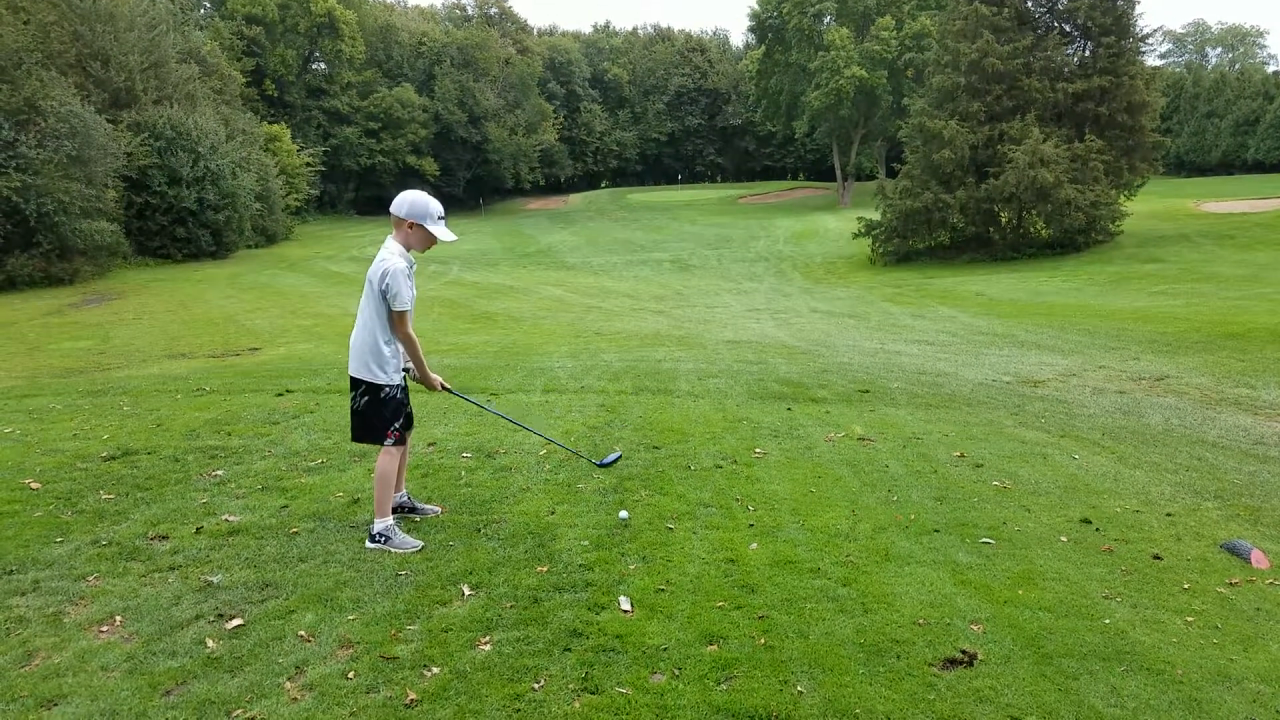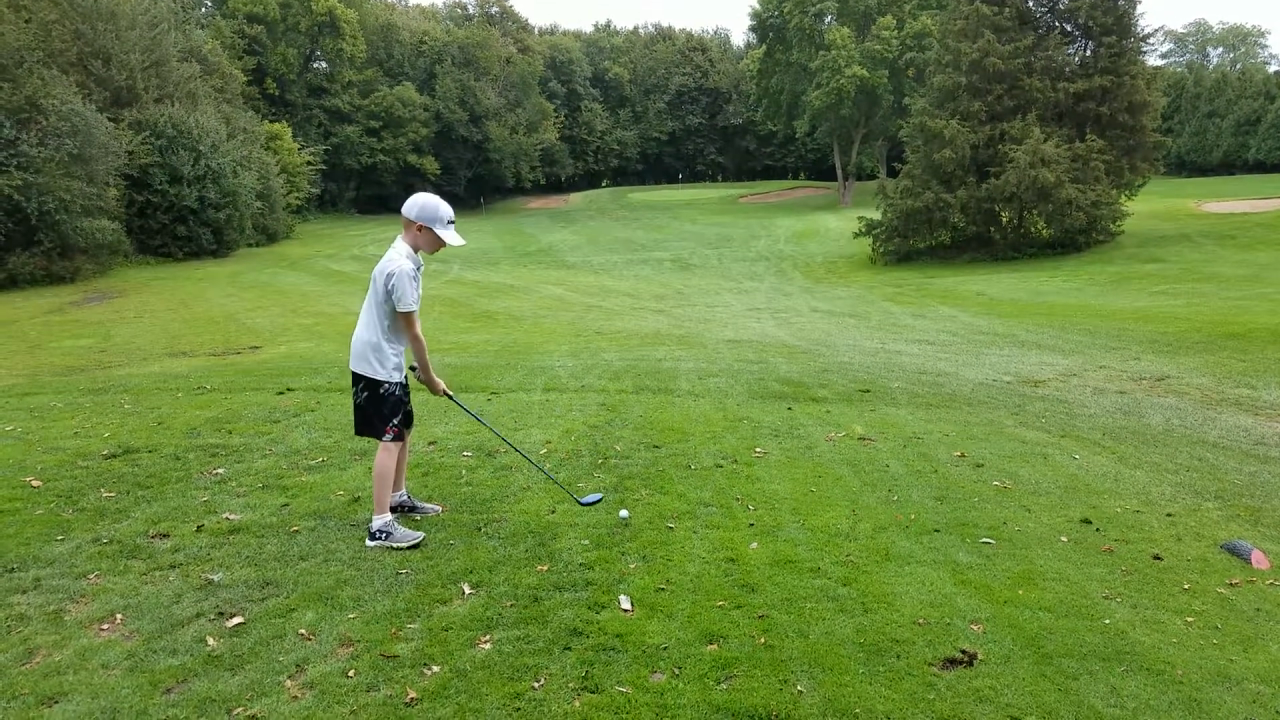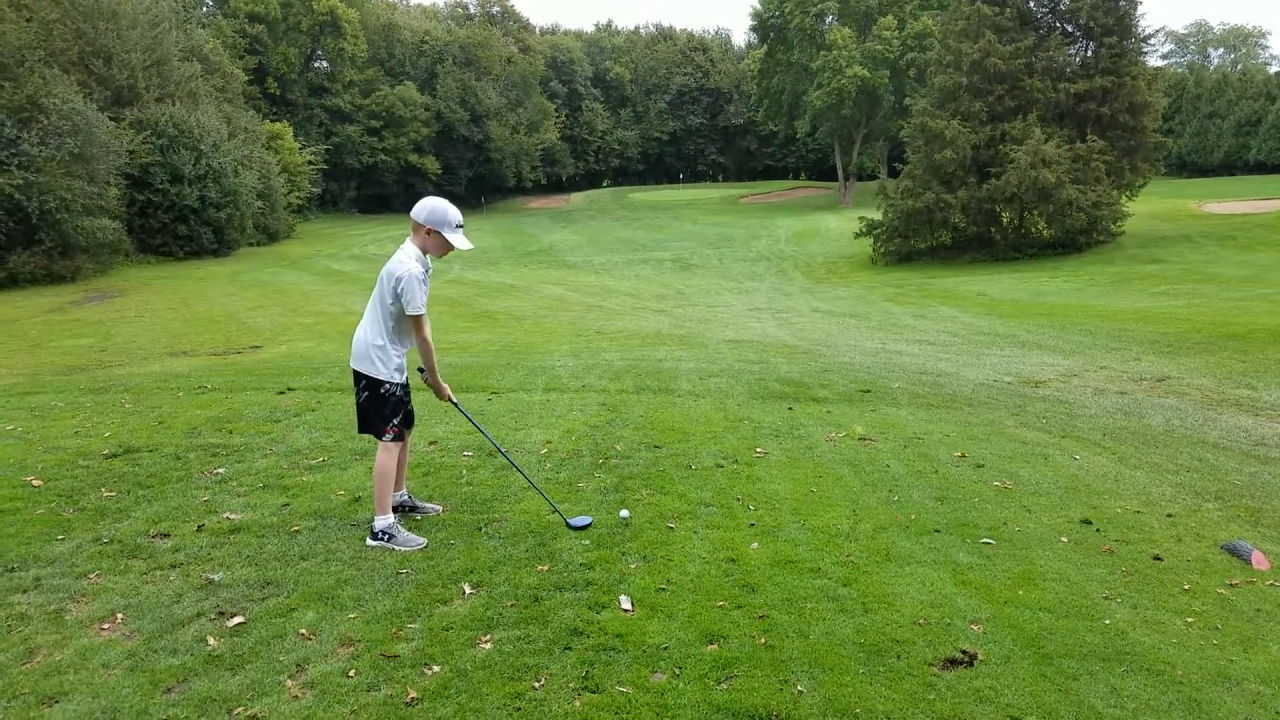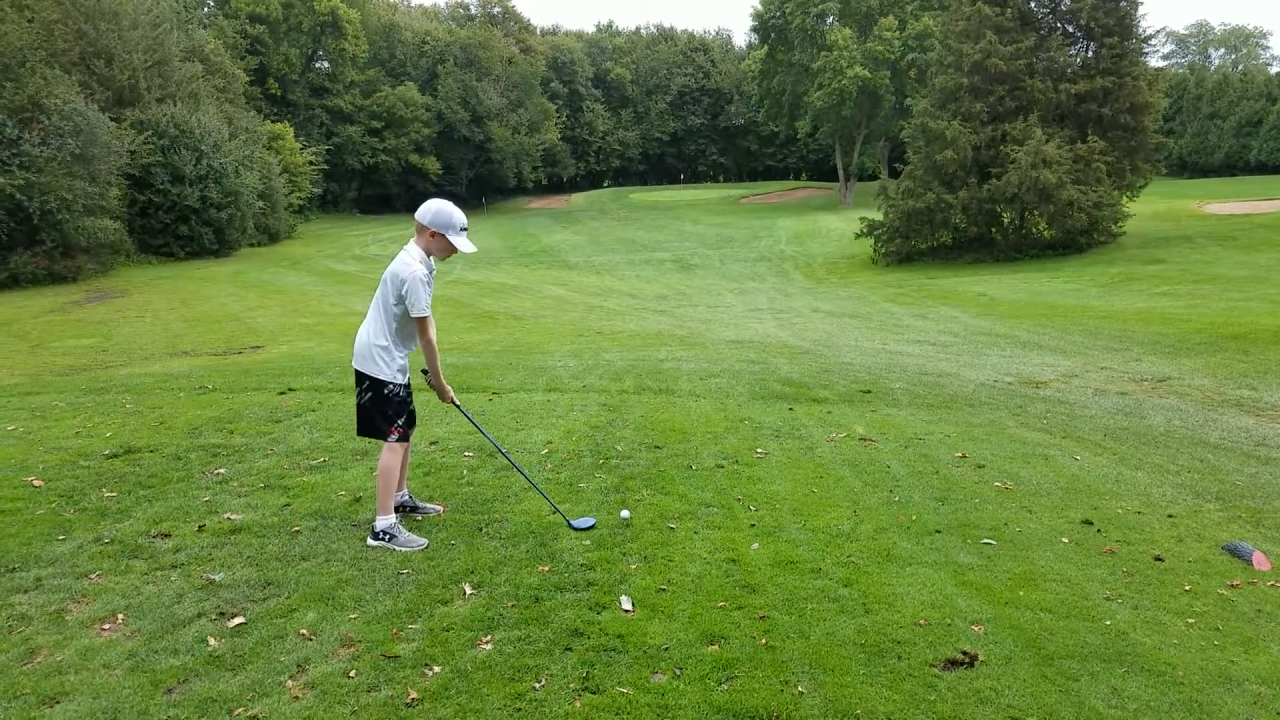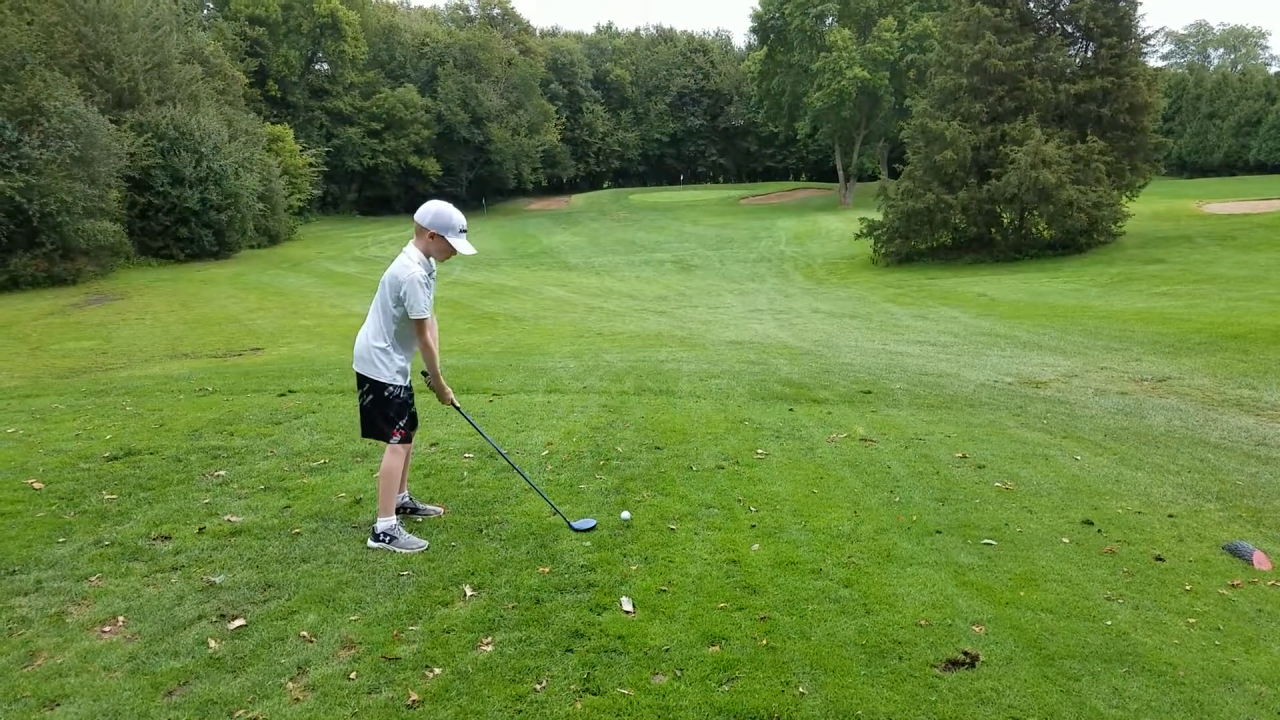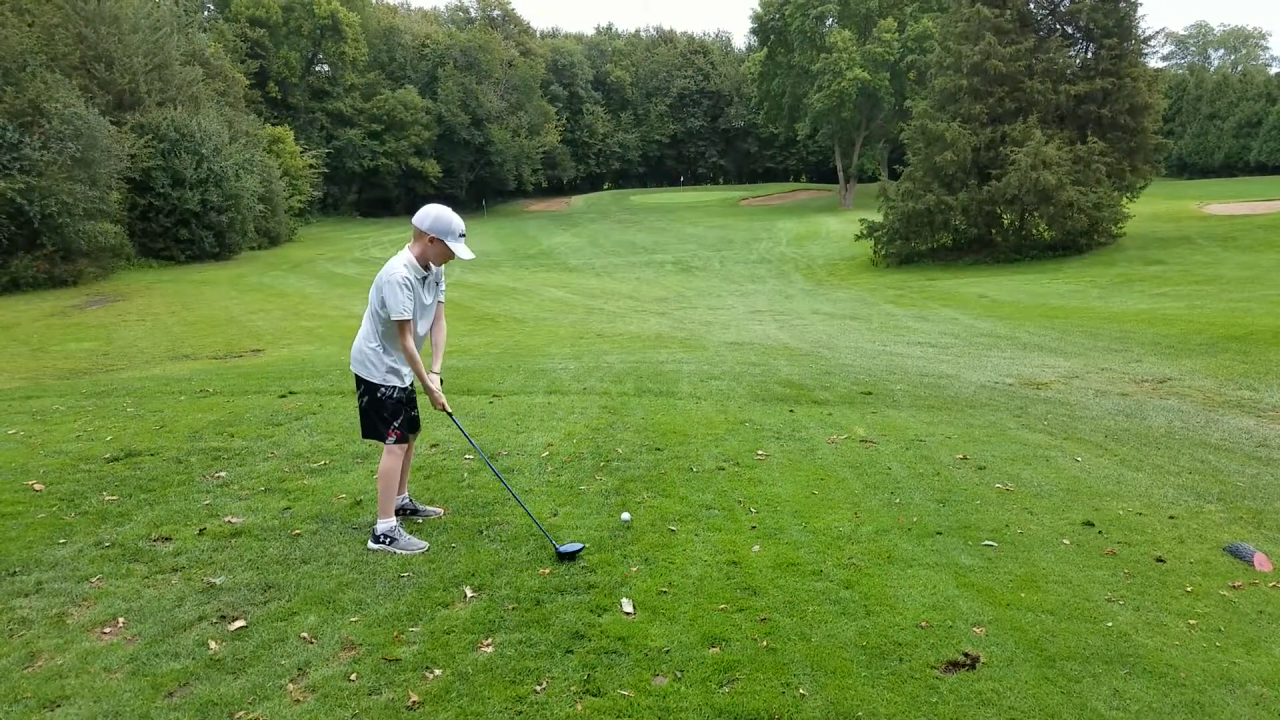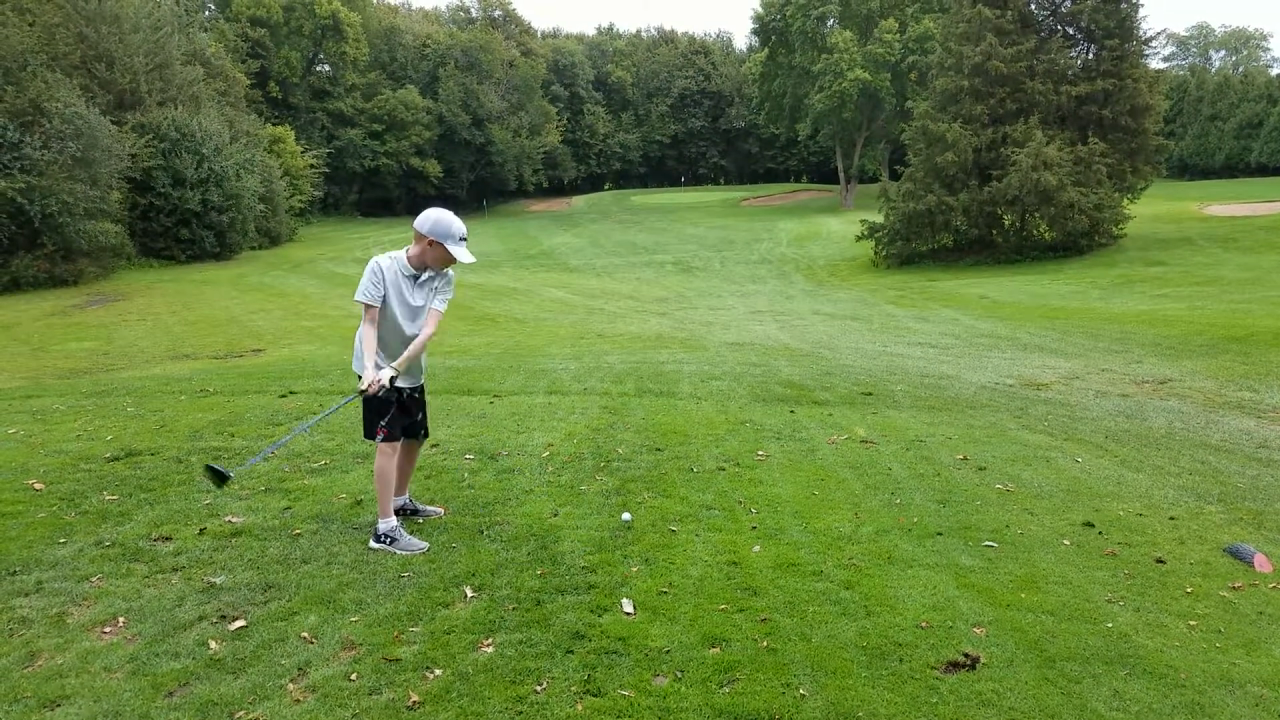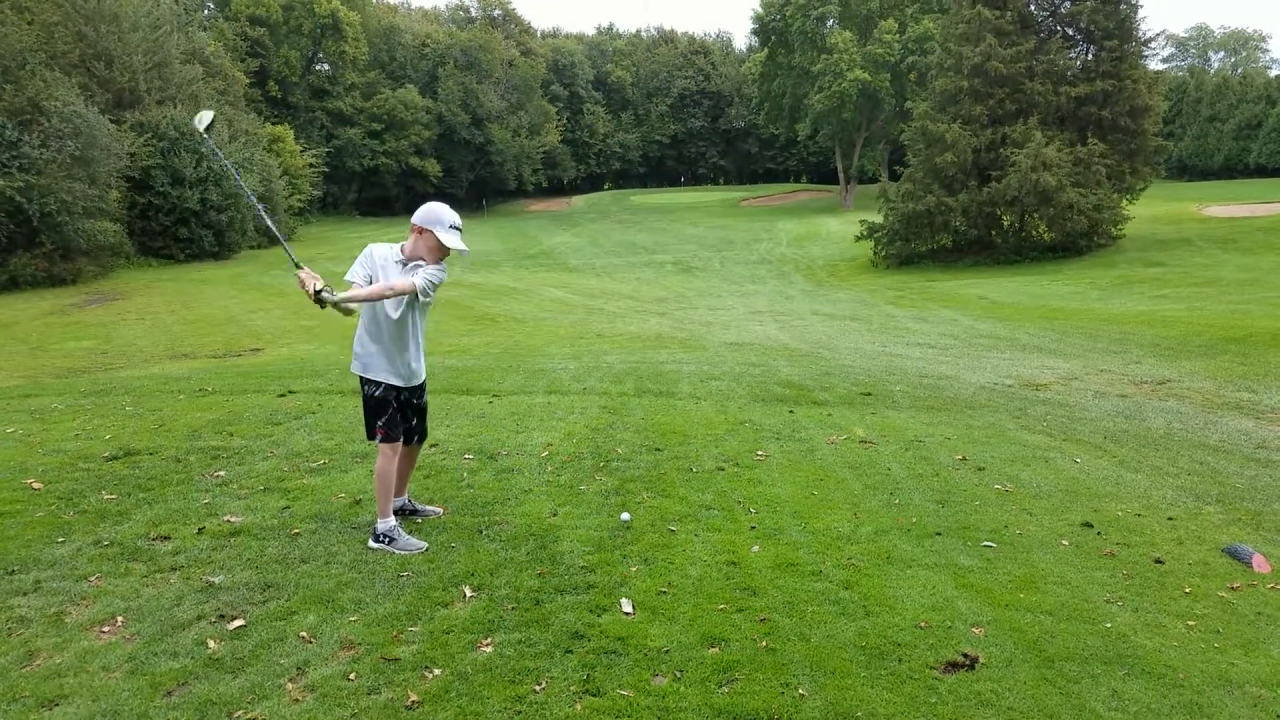
dt=0.2s
person 1, frame 1
left shoulder: (396, 258)
right shoulder: (395, 267)
right elbow: (403, 331)
left wrist: (410, 364)
right wrist: (424, 373)
left hip: (387, 362)
right hip: (377, 367)
left knee: (403, 431)
right knee: (392, 442)
left ankle: (398, 498)
right ankle: (381, 529)
person 1, frame 2
left shoulder: (406, 259)
right shoulder: (401, 268)
right elbow: (412, 330)
left wrist: (421, 368)
right wrist: (429, 377)
left hip: (388, 360)
right hip: (377, 362)
left knee: (403, 429)
right knee: (391, 438)
left ankle: (398, 497)
right ankle: (381, 525)
person 1, frame 3
left shoulder: (414, 260)
right shoulder: (409, 270)
left elbow: (419, 324)
right elbow: (421, 333)
left wrist: (429, 371)
right wrist: (436, 381)
left hip: (389, 358)
right hip: (378, 361)
left knee: (404, 429)
right knee: (390, 438)
left ankle: (399, 496)
right ankle: (383, 526)
person 1, frame 4
left shoulder: (419, 261)
right shoulder: (414, 272)
left elbow: (426, 325)
right elbow: (426, 334)
left wrist: (433, 373)
right wrist: (439, 382)
left hip: (391, 359)
right hip: (380, 362)
left knee: (406, 430)
right knee: (395, 439)
left ankle: (399, 497)
right ankle: (384, 526)
person 1, frame 5
left shoulder: (423, 264)
right shoulder: (411, 274)
left elbow: (430, 321)
right elbow: (423, 337)
left wrist: (436, 371)
right wrist: (439, 384)
left hip: (393, 362)
right hip: (381, 364)
left knee: (408, 432)
right knee: (398, 440)
left ankle: (400, 499)
right ankle: (384, 528)
person 1, frame 6
left shoulder: (434, 270)
right shoulder: (398, 275)
left elbow: (438, 321)
right elbow: (405, 339)
left wrist: (435, 372)
right wrist: (428, 385)
left hip: (400, 366)
right hip: (378, 367)
left knee: (409, 434)
right knee: (395, 442)
left ankle: (401, 499)
right ankle: (385, 529)
person 1, frame 7
left shoulder: (443, 277)
right shoulder: (381, 266)
left elbow: (429, 329)
right elbow: (370, 324)
left wrist: (394, 369)
right wrist: (372, 369)
left hip: (408, 370)
right hip: (377, 369)
left knee: (415, 437)
right knee: (389, 442)
left ankle: (400, 500)
right ankle: (385, 528)
person 1, frame 8
left shoulder: (434, 272)
right shoulder: (375, 253)
left elbow: (392, 290)
right elbow: (352, 296)
left wrist: (335, 297)
right wrist: (325, 291)
left hip: (411, 370)
right hip: (376, 368)
left knee: (414, 440)
right knee: (390, 443)
left ankle: (399, 500)
right ankle: (384, 528)
